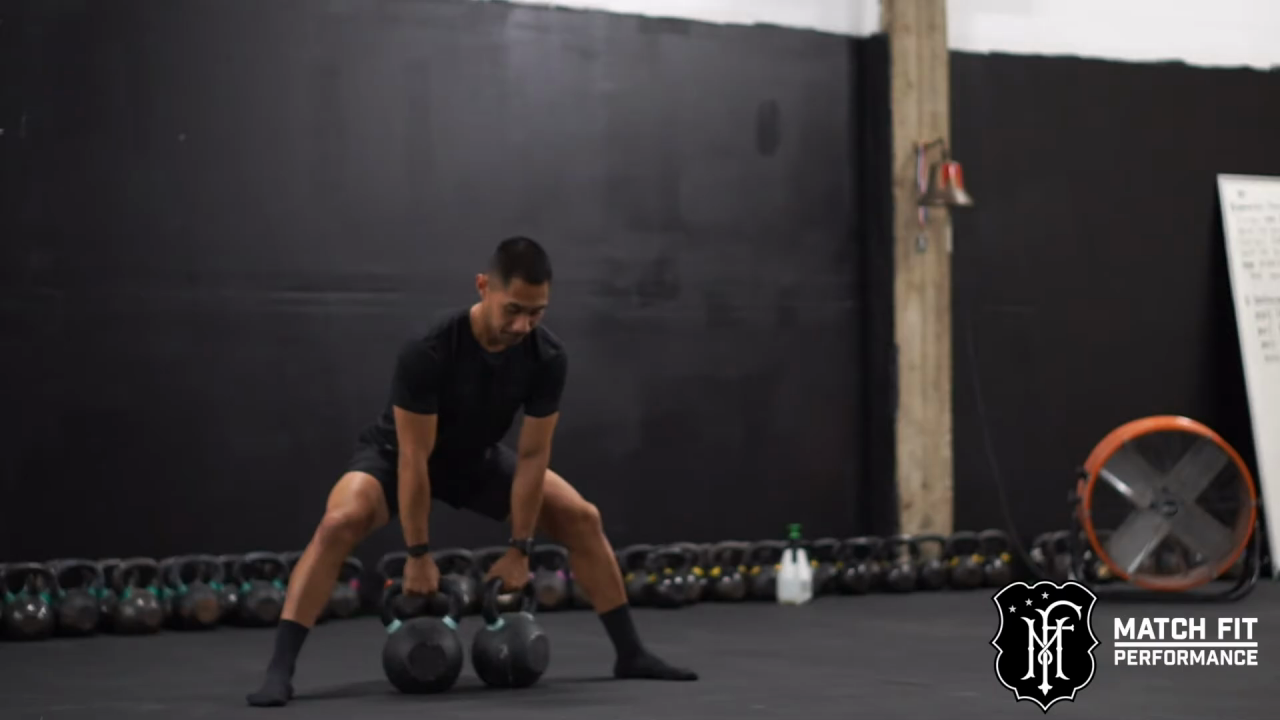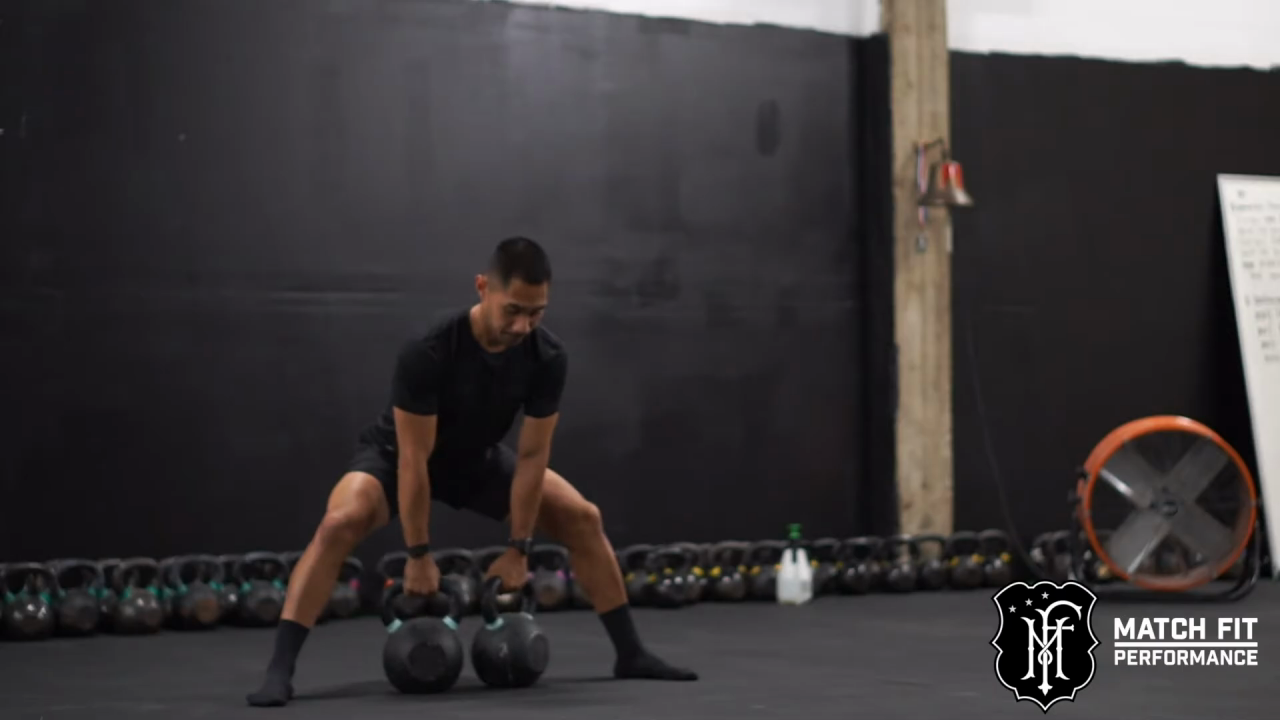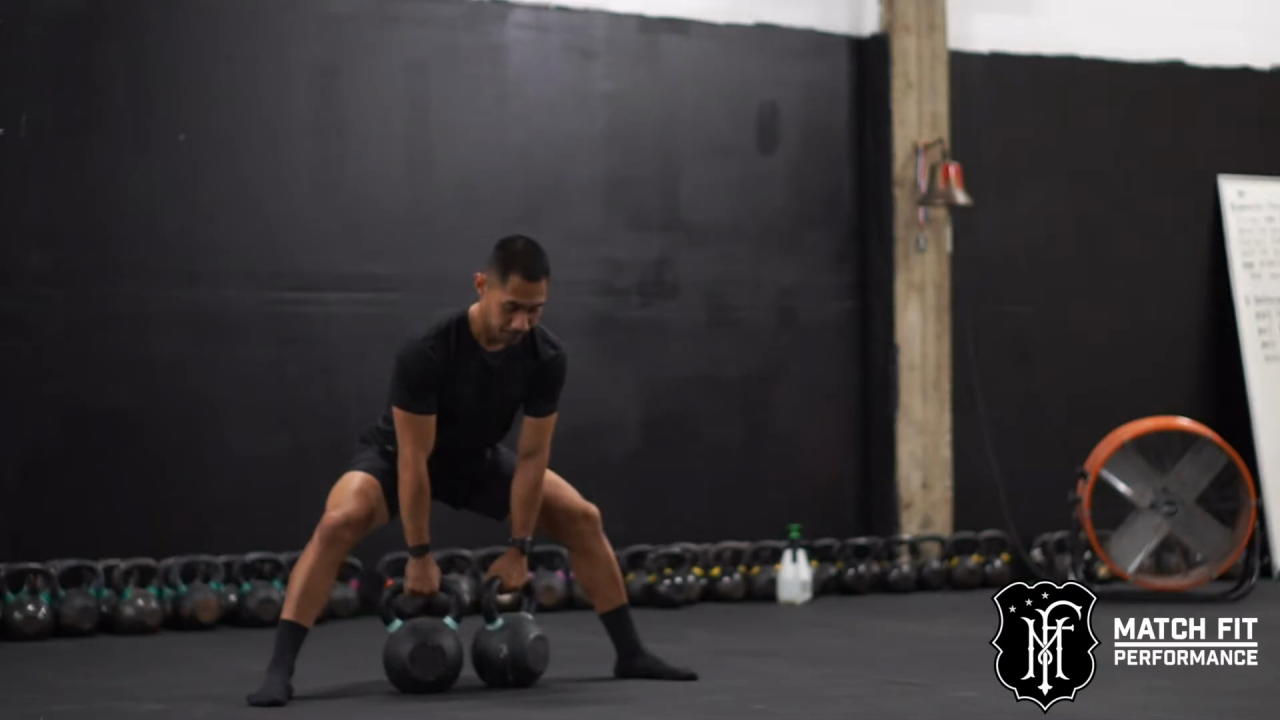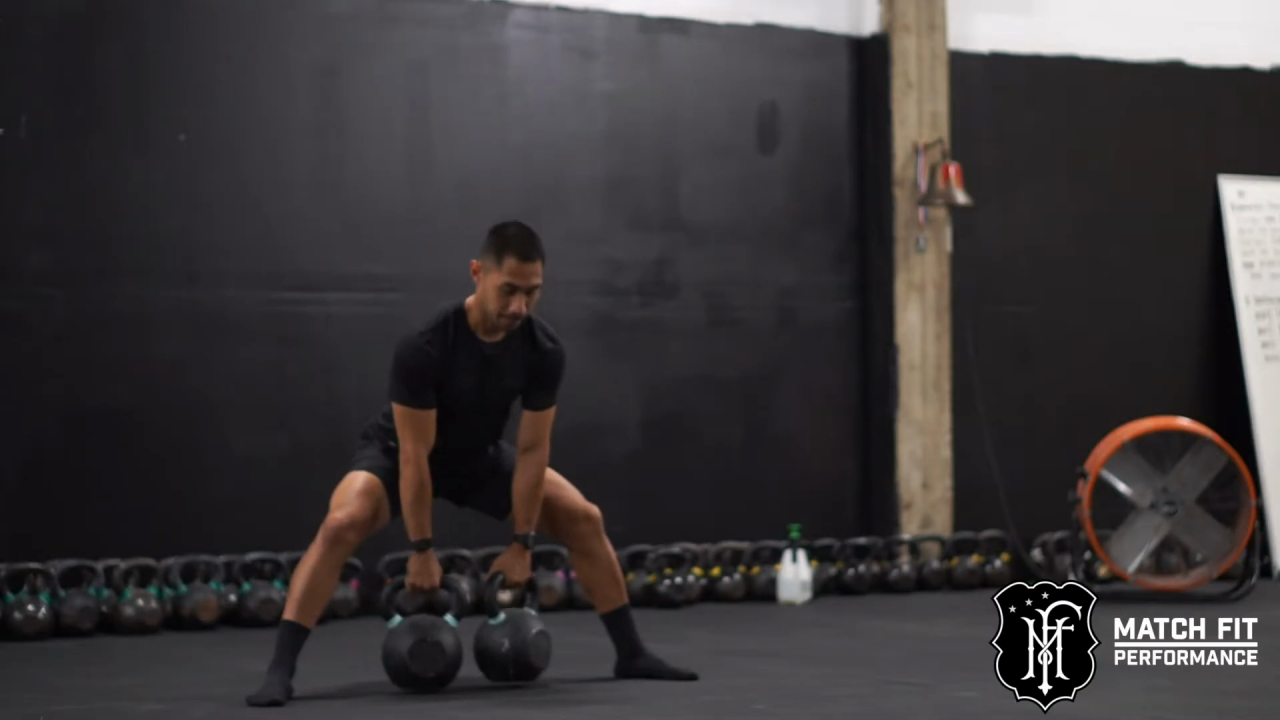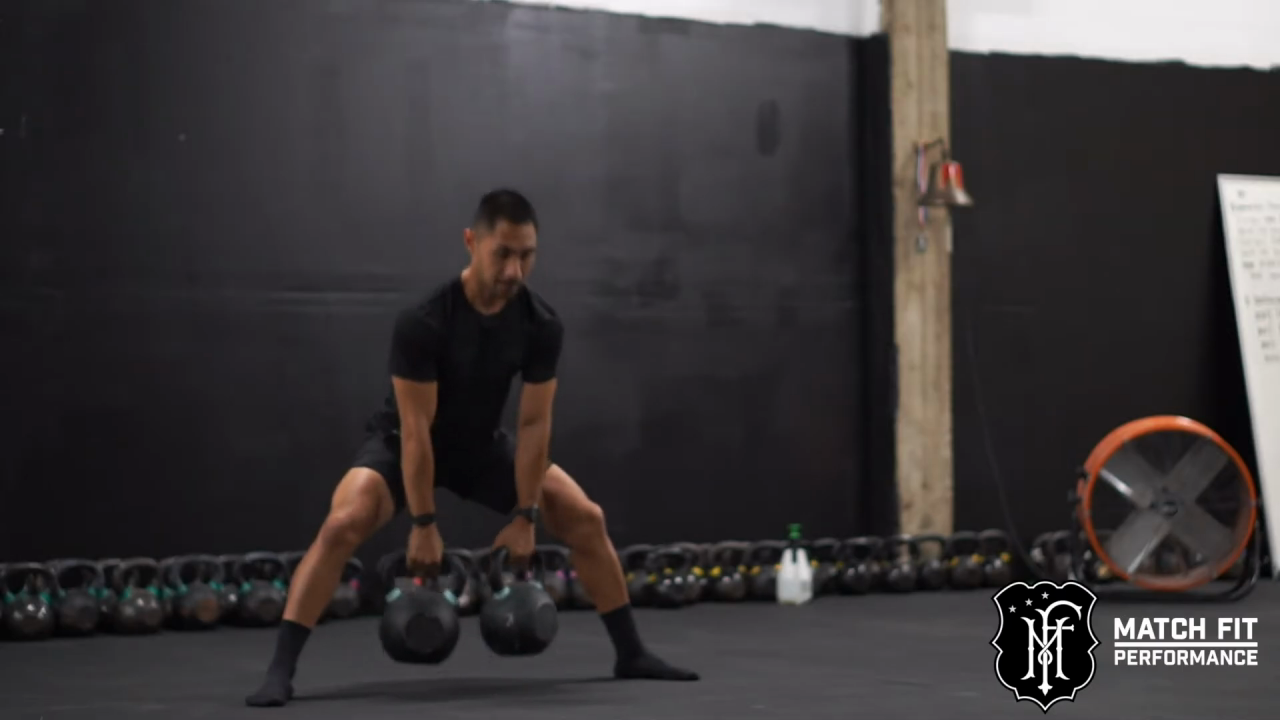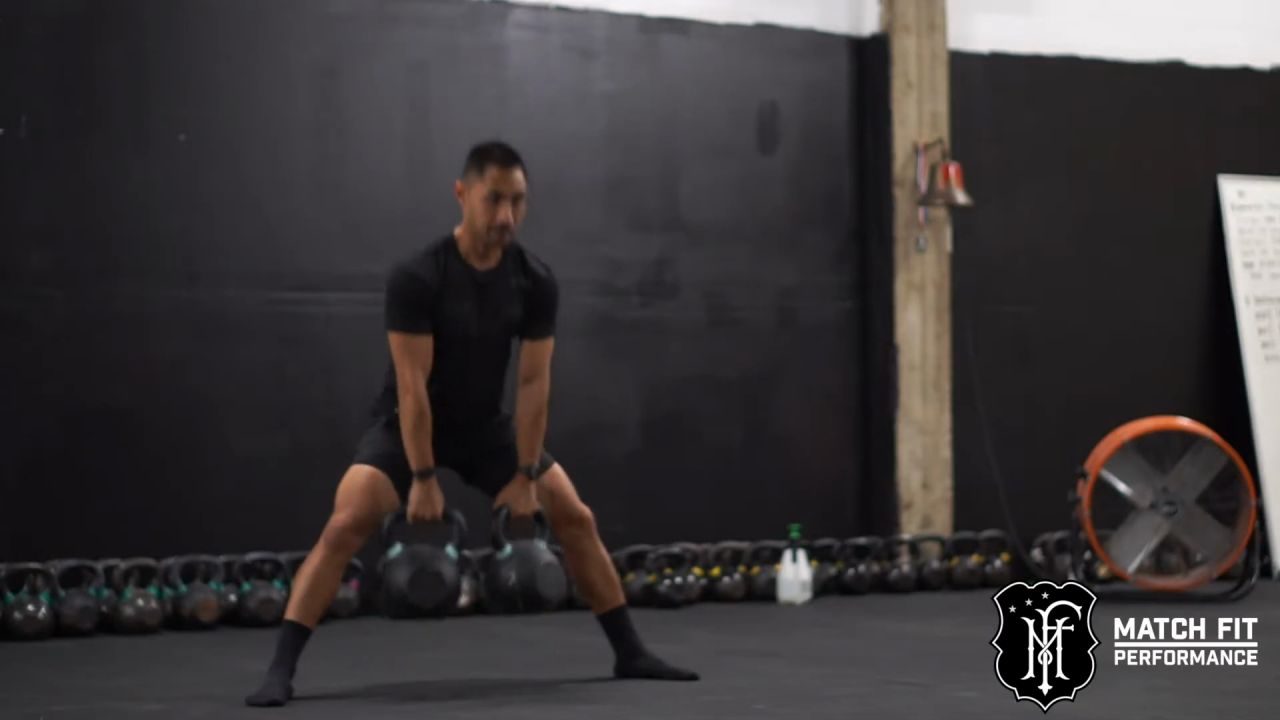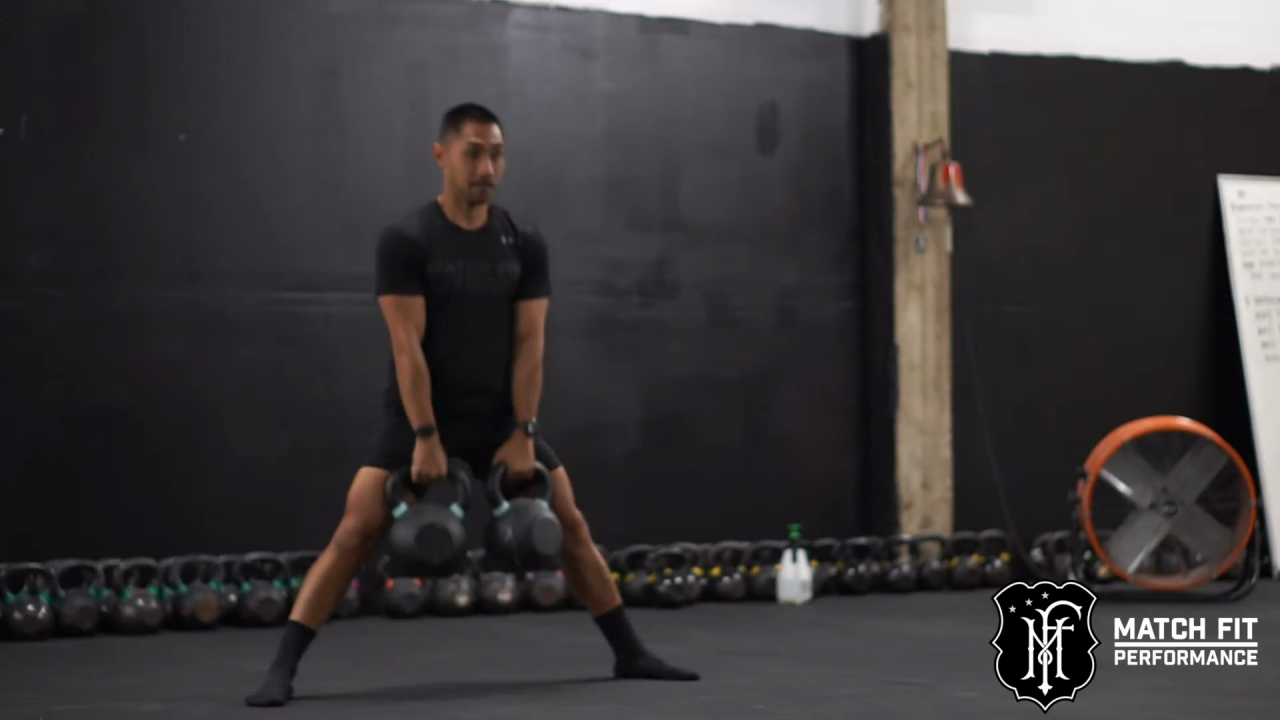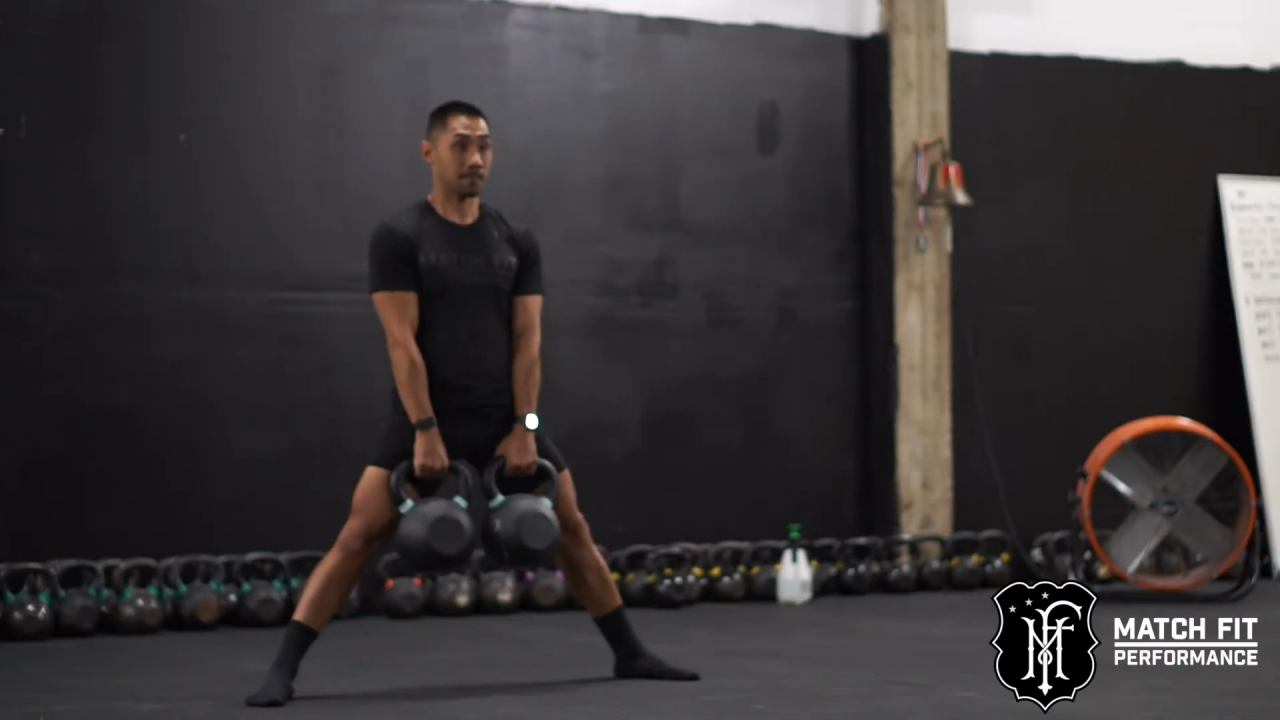
dt=0.2s
person 1, frame 1
left shoulder: (547, 357)
right shoulder: (426, 352)
left elbow: (533, 455)
right elbow: (413, 459)
left wrist: (518, 550)
right wrist: (419, 556)
left hip: (476, 457)
right hip: (396, 453)
left knee: (582, 518)
right knee: (338, 525)
left ankle: (631, 653)
right ankle: (280, 670)
person 1, frame 2
left shoulder: (548, 357)
right shoulder: (426, 353)
left elbow: (532, 457)
right elbow: (413, 460)
left wrist: (517, 550)
right wrist: (419, 557)
left hip: (477, 458)
right hip: (396, 453)
left knee: (583, 517)
right knee: (339, 525)
left ankle: (630, 653)
right ankle: (280, 670)
person 1, frame 3
left shoulder: (547, 358)
right shoulder: (425, 353)
left elbow: (532, 457)
right elbow: (413, 461)
left wrist: (517, 550)
right wrist: (420, 556)
left hip: (477, 458)
right hip: (396, 454)
left knee: (583, 519)
right knee: (338, 524)
left ankle: (631, 653)
right ankle: (280, 669)
person 1, frame 4
left shoulder: (544, 350)
right shoulder: (423, 347)
left elbow: (532, 450)
right elbow: (414, 456)
left wrist: (521, 545)
right wrist: (422, 551)
left hip: (478, 456)
right hip: (396, 452)
left knee: (585, 519)
right knee: (341, 526)
left ankle: (631, 653)
right ankle: (280, 670)
person 1, frame 5
left shoulder: (541, 324)
right shoulder: (422, 322)
left elbow: (534, 423)
right elbow: (416, 430)
left wrist: (525, 519)
right wrist: (424, 525)
left hip: (481, 445)
right hip: (401, 442)
left knee: (586, 520)
right knee: (342, 526)
left ankle: (631, 653)
right ankle: (280, 670)
person 1, frame 6
left shoulder: (536, 281)
right shoulder: (417, 277)
left elbow: (533, 382)
right elbow: (412, 386)
left wrist: (525, 477)
right wrist: (423, 480)
left hip: (485, 427)
right hip: (406, 424)
left knee: (577, 521)
right knee: (345, 527)
left ankle: (631, 652)
right ankle: (280, 669)
person 1, frame 7
left shoulder: (525, 244)
right shoulder: (406, 240)
left elbow: (529, 344)
right elbow: (407, 347)
left wrist: (523, 436)
right wrist: (425, 440)
left hip: (496, 417)
right hip: (416, 413)
left knee: (570, 526)
right knee: (354, 535)
left ankle: (630, 654)
right ankle: (281, 670)
person 1, frame 8
left shoulder: (517, 241)
right shoulder: (398, 236)
left elbow: (527, 340)
right elbow: (402, 341)
left wrist: (524, 428)
right wrist: (425, 431)
left hip: (503, 419)
right hip: (425, 418)
left knee: (571, 531)
right knee: (359, 538)
left ankle: (630, 654)
right ankle: (282, 670)
